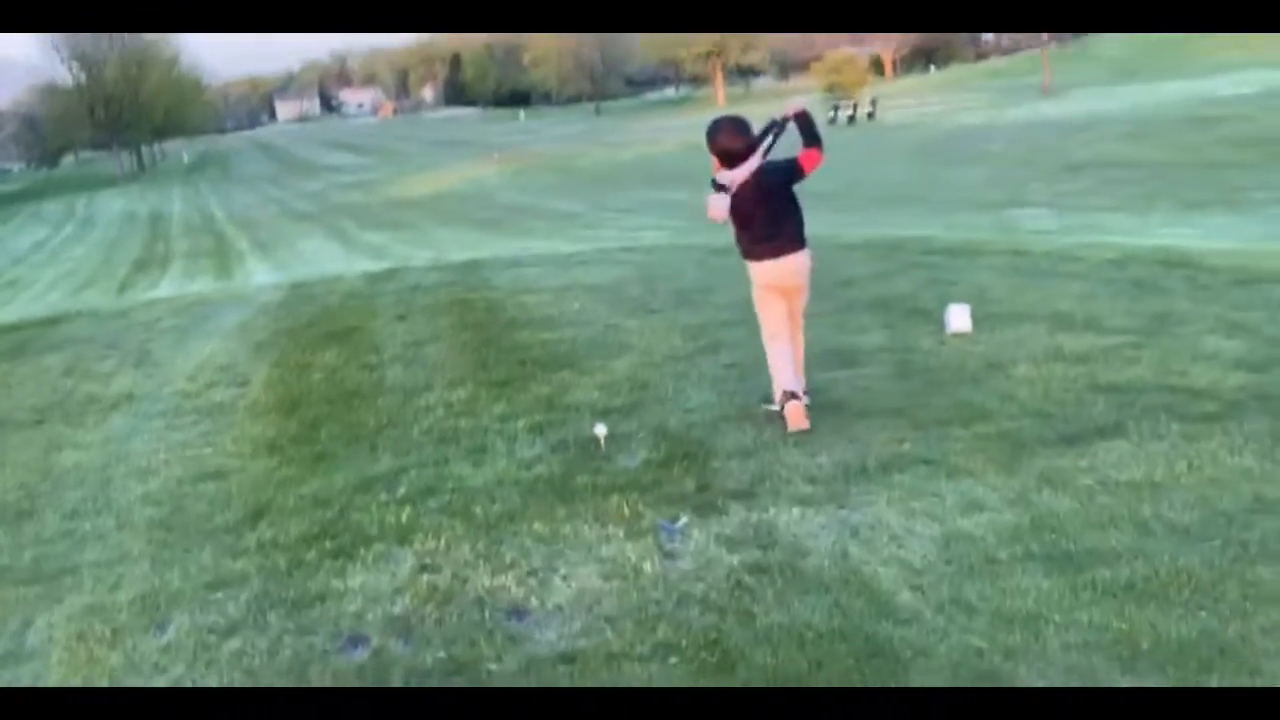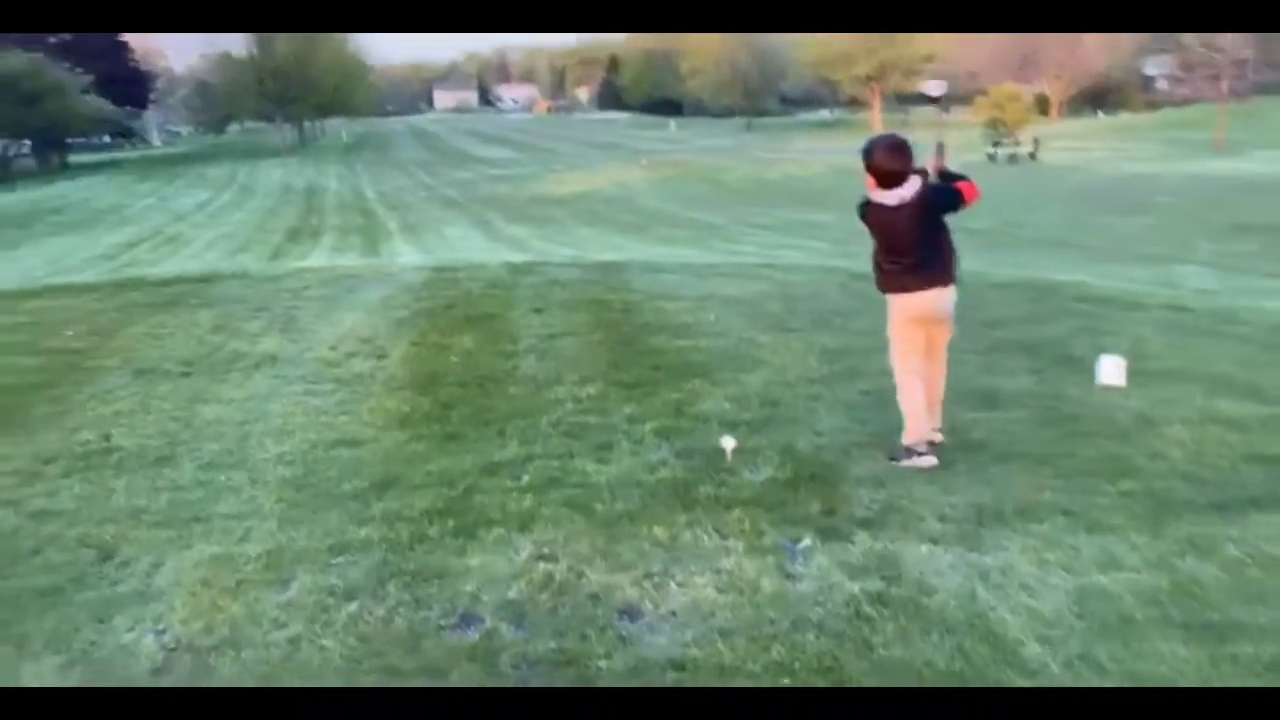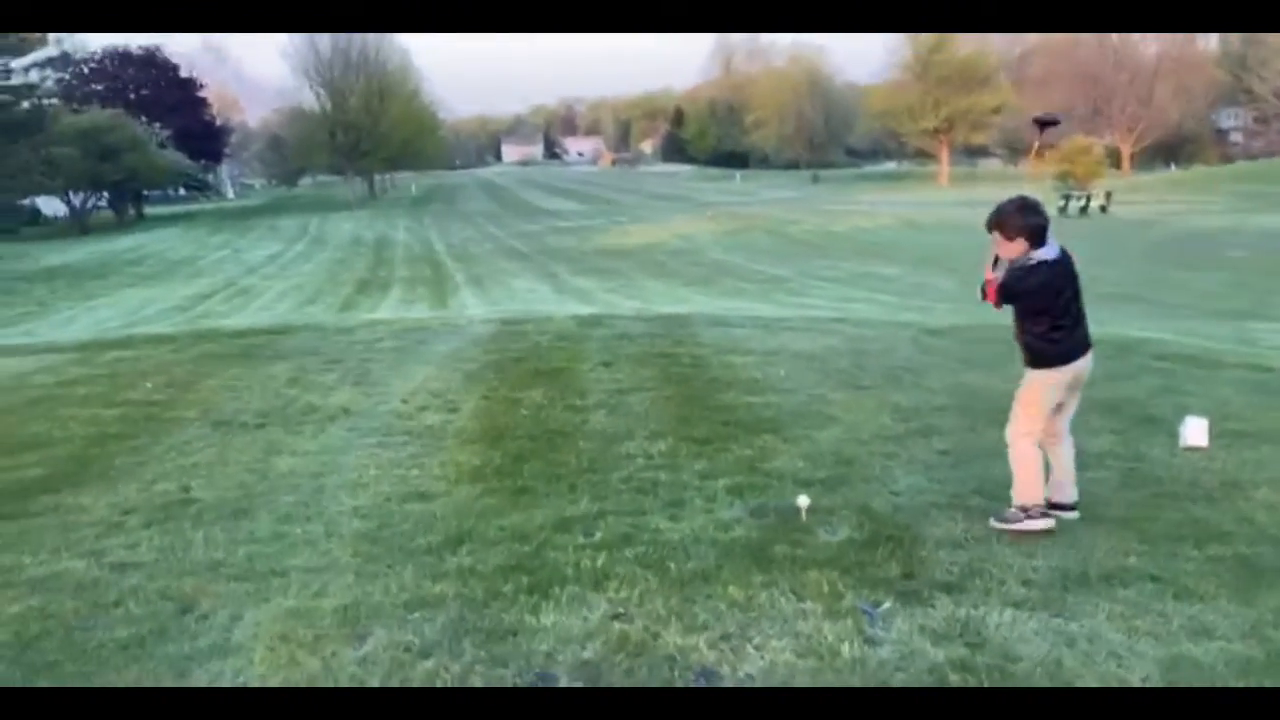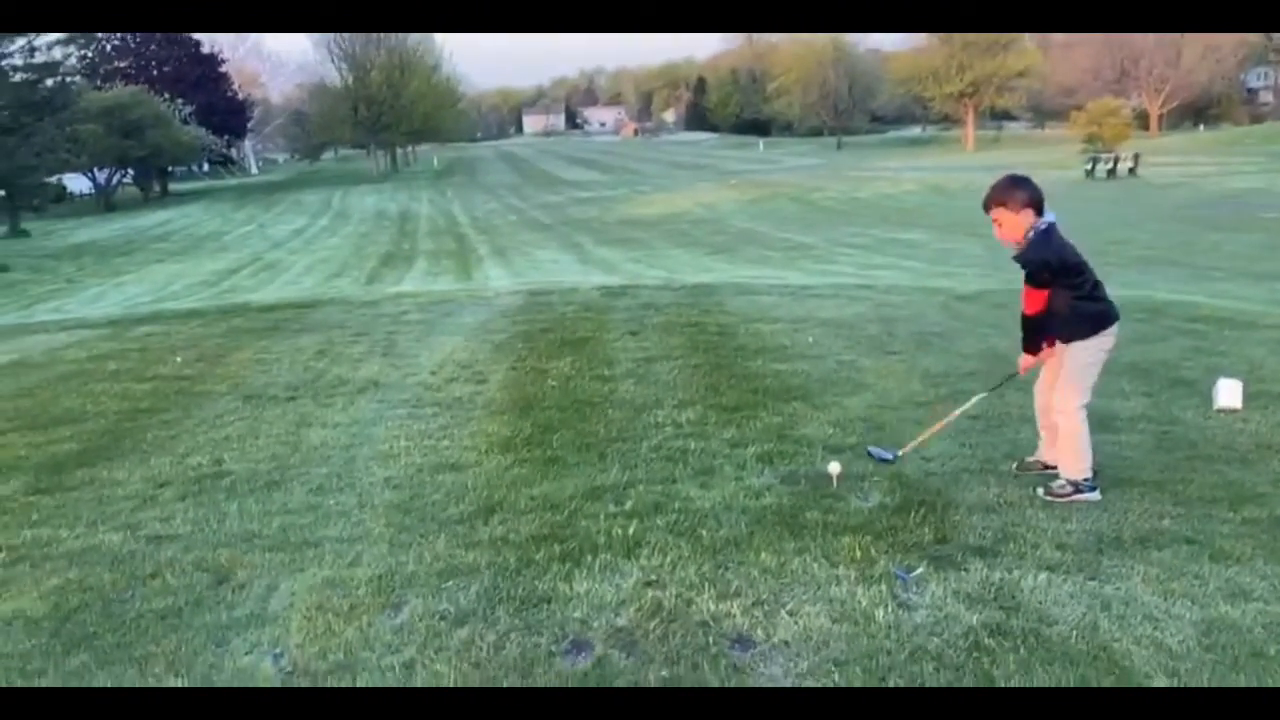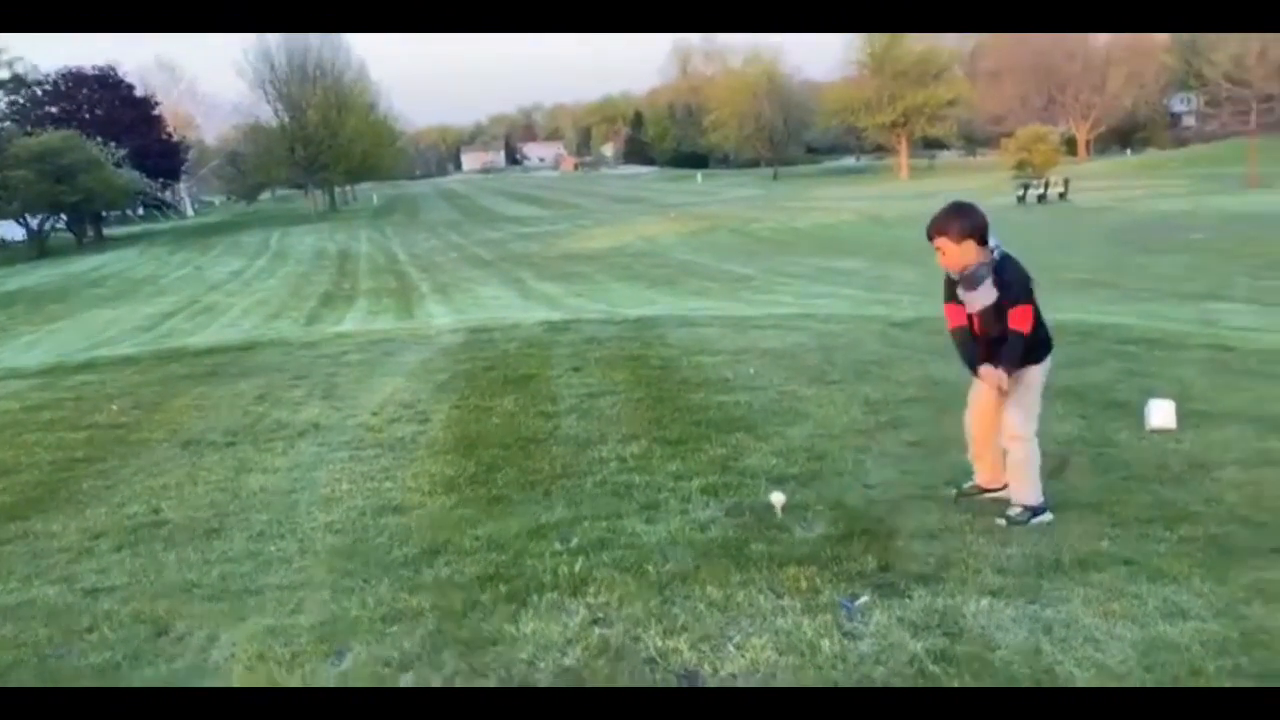
dt=0.7s
person 1, frame 1
left shoulder: (721, 185)
right shoulder: (774, 175)
left elbow: (749, 159)
right elbow: (814, 153)
left wrist: (779, 122)
right wrist: (801, 116)
left hip: (761, 268)
right hip: (795, 259)
left knee: (775, 334)
right knee: (793, 326)
left ankle: (788, 394)
right ankle: (796, 388)
person 1, frame 2
left shoulder: (868, 211)
right shoulder: (929, 197)
right elbow: (970, 191)
left wrist: (922, 176)
right wrist: (941, 172)
left hip: (905, 300)
right hip: (941, 293)
left knee: (908, 372)
right knee: (934, 363)
left ankle: (918, 443)
right ankle: (930, 426)
person 1, frame 3
left shoulder: (1020, 281)
right shoulder: (1060, 260)
left elbow: (995, 294)
left wrist: (990, 278)
right wrist: (1003, 276)
left hip: (1049, 367)
right hip: (1077, 358)
left knee: (1021, 433)
right knee: (1055, 432)
left ankle: (1030, 508)
right ankle: (1063, 499)
person 1, frame 4
left shoulder: (1039, 255)
right shoulder: (1045, 243)
left elbow: (1034, 307)
left wrist: (1030, 349)
right wrist: (1046, 343)
left hip: (1089, 333)
right hip: (1075, 331)
left knee: (1067, 402)
right knee: (1046, 393)
left ankle: (1080, 480)
right ankle: (1052, 456)
person 1, frame 5
left shoulder: (1011, 275)
right shoulder: (954, 281)
left elbow: (1022, 329)
right elbow: (958, 329)
left wrist: (1006, 367)
right wrist: (980, 366)
left hip: (1028, 362)
right hip: (988, 363)
left knee: (1016, 430)
right knee: (977, 422)
left ankle: (1031, 503)
right ankle: (991, 481)
